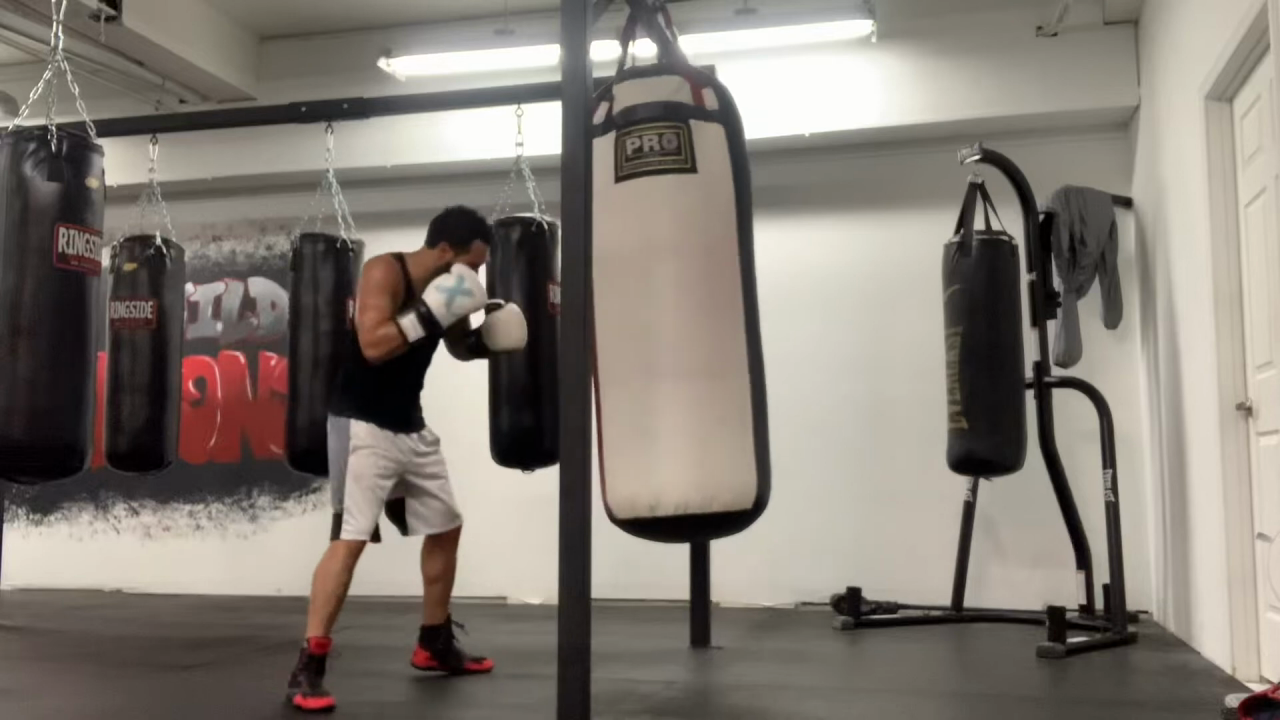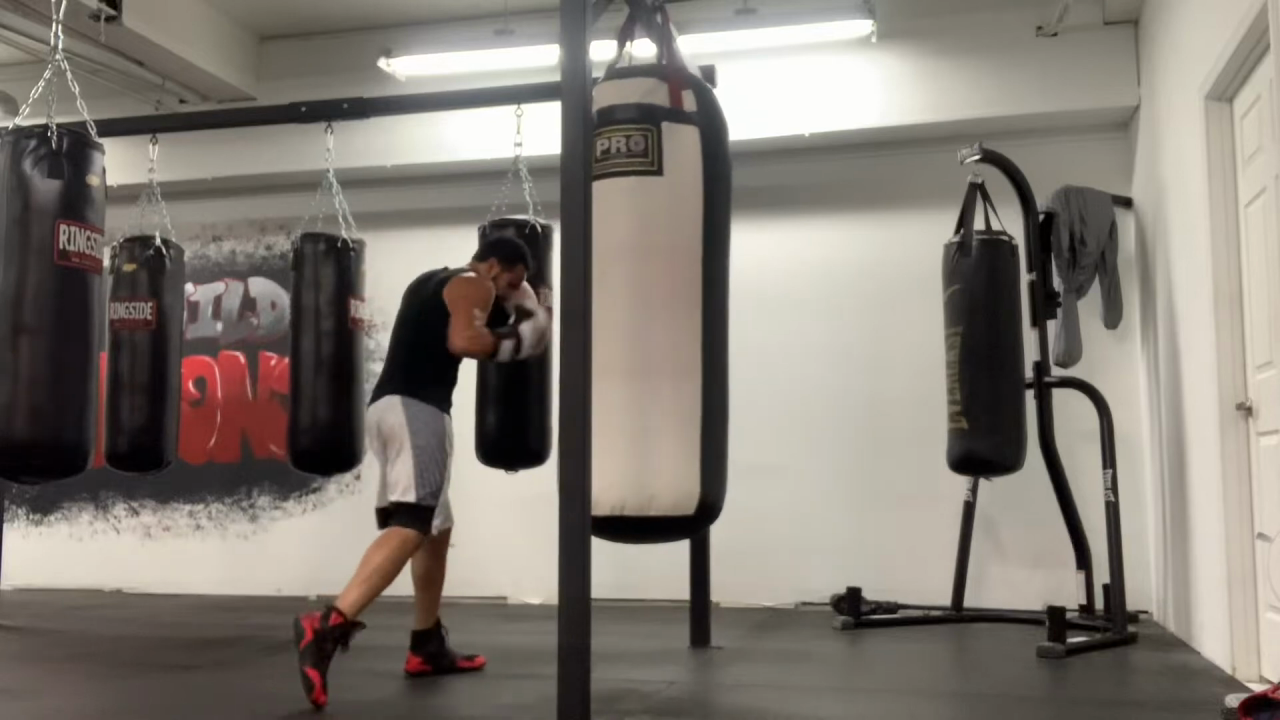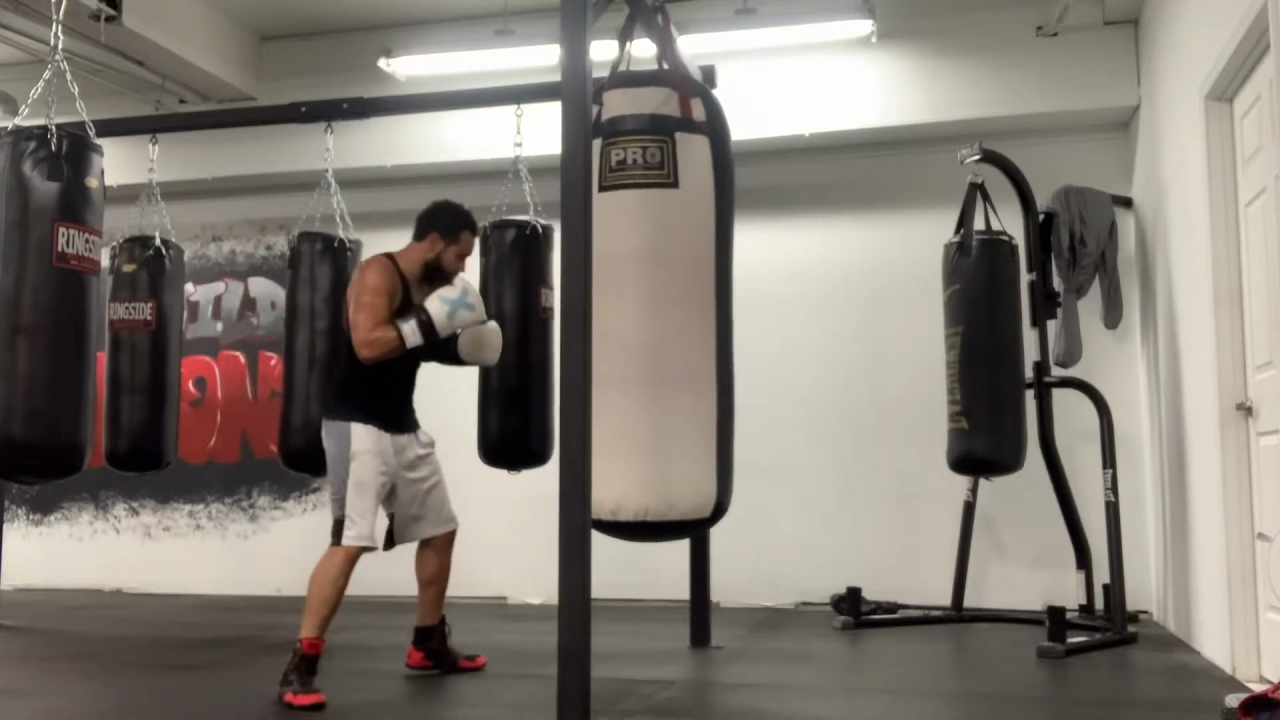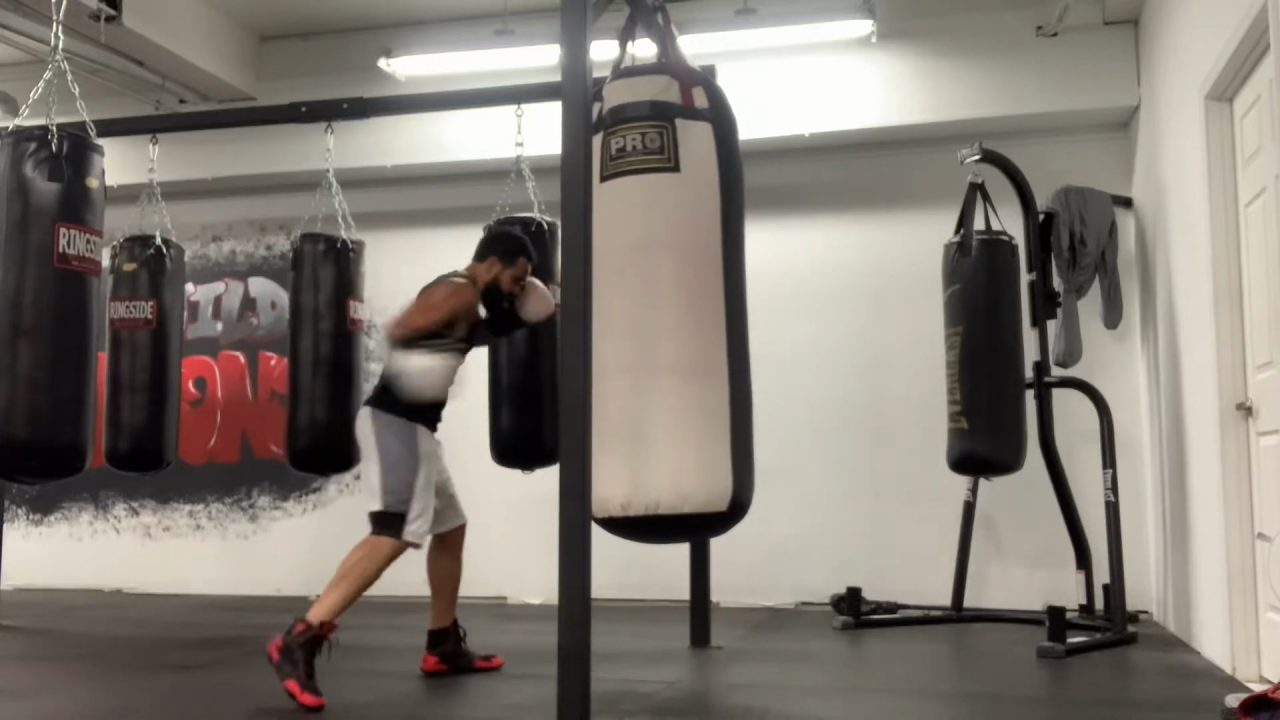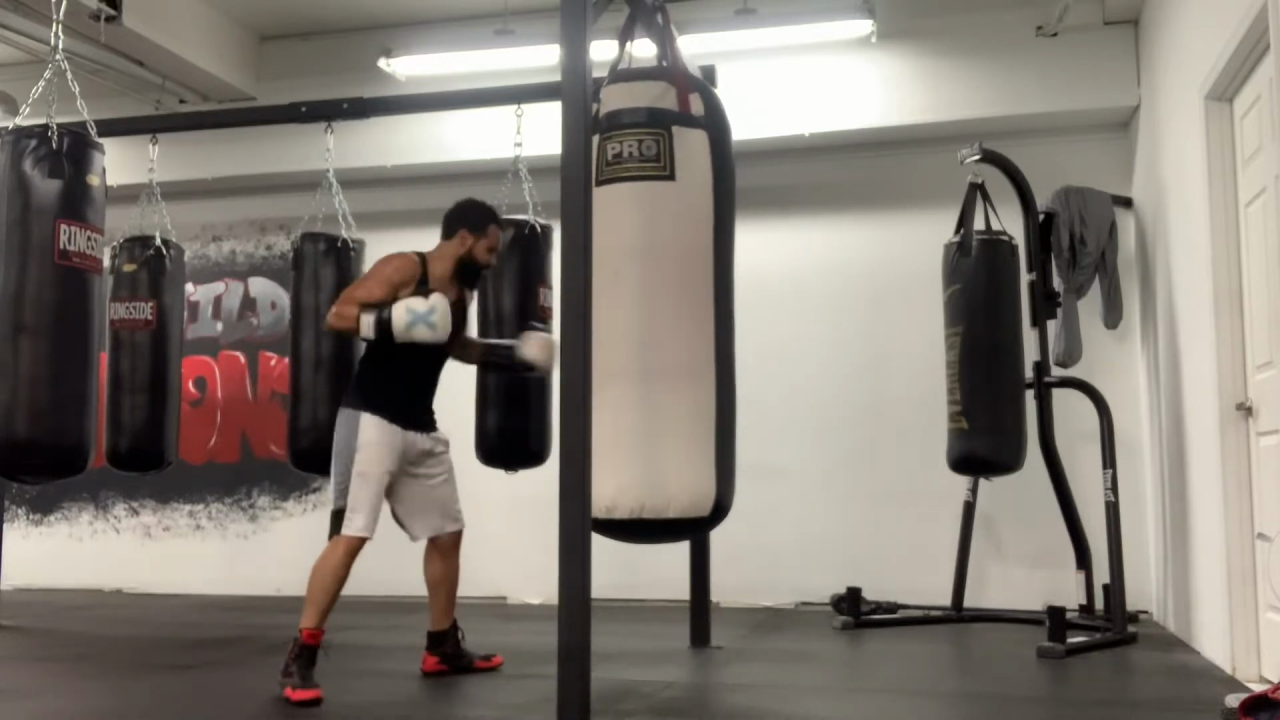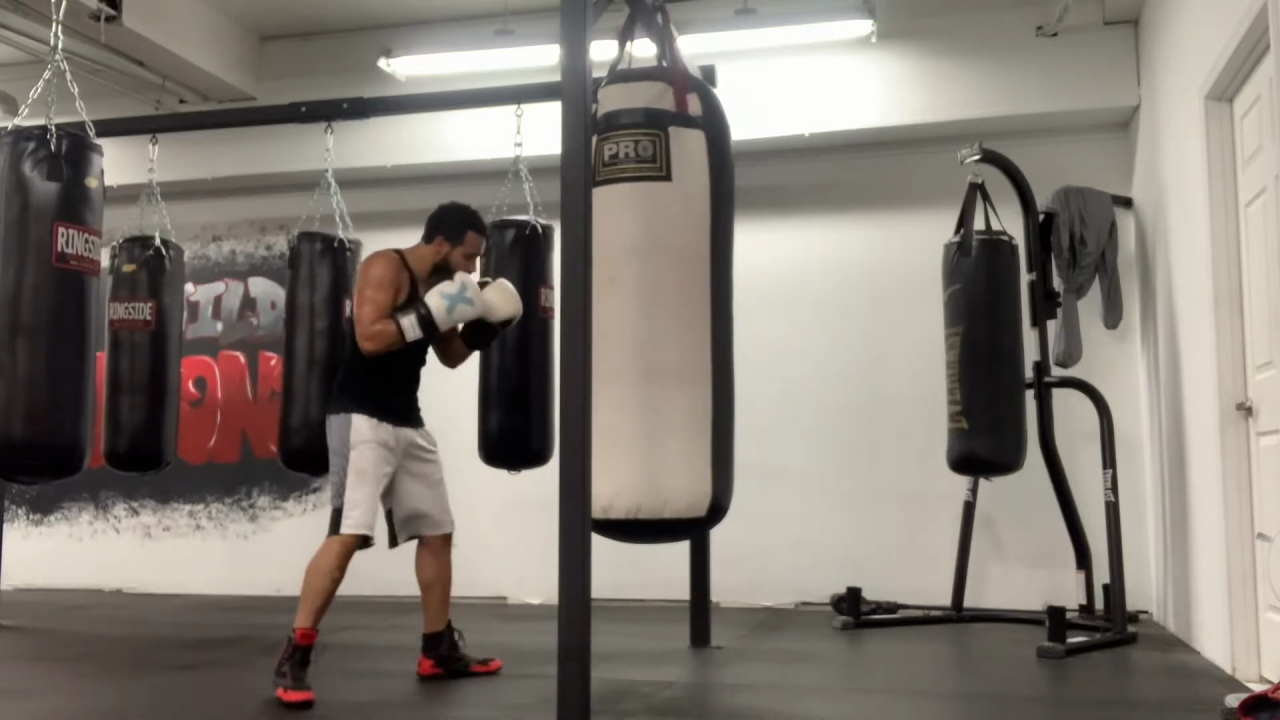
dt=0.7s
person 1, frame 1
left shoulder: (448, 284)
right shoulder: (384, 272)
left elbow: (461, 347)
right elbow: (373, 346)
left wrist: (491, 335)
right wrist: (432, 311)
left hip: (410, 427)
right hip: (361, 424)
left knee: (445, 530)
right knee: (350, 538)
left ankle: (434, 645)
right ankle: (308, 668)
person 1, frame 2
left shoulder: (434, 282)
right shoulder: (473, 284)
right elbow: (464, 343)
right wrist: (521, 340)
left hip: (390, 407)
right hip: (418, 410)
left knee: (436, 530)
right knee: (411, 526)
left ankle: (427, 646)
right ankle: (326, 628)
person 1, frame 3
left shoulder: (427, 283)
right shoulder: (378, 272)
right elbow: (369, 346)
left wrist: (459, 345)
right wrist: (432, 317)
left hip: (405, 429)
right hip: (357, 427)
left knee: (441, 531)
right knee: (350, 543)
left ankle: (429, 643)
right ankle: (300, 666)
person 1, frame 4
left shoulder: (467, 299)
right shoulder: (458, 289)
left elbow: (471, 336)
right elbow: (401, 330)
left wrist: (508, 309)
left hip: (412, 427)
right hip: (396, 423)
left knee: (450, 530)
right knee: (390, 537)
left ankle: (443, 646)
right ankle: (299, 642)
person 1, frame 5
left shoulder: (461, 290)
right shoulder: (402, 267)
left elbow: (463, 348)
right elbow: (338, 314)
left wrist: (514, 351)
right wrist: (396, 320)
left hip: (420, 427)
right hip: (370, 419)
left knee: (446, 535)
right knee: (351, 535)
left ankle: (443, 648)
right ankle: (300, 658)
person 1, frame 6
left shoulder: (438, 284)
right shoulder: (384, 266)
left elbow: (452, 357)
right elbow: (369, 337)
left wrist: (485, 325)
right wrist: (432, 315)
left hip: (408, 422)
right hip: (361, 419)
left knee: (436, 534)
right knee: (348, 535)
left ankle: (438, 650)
right ankle: (294, 658)
